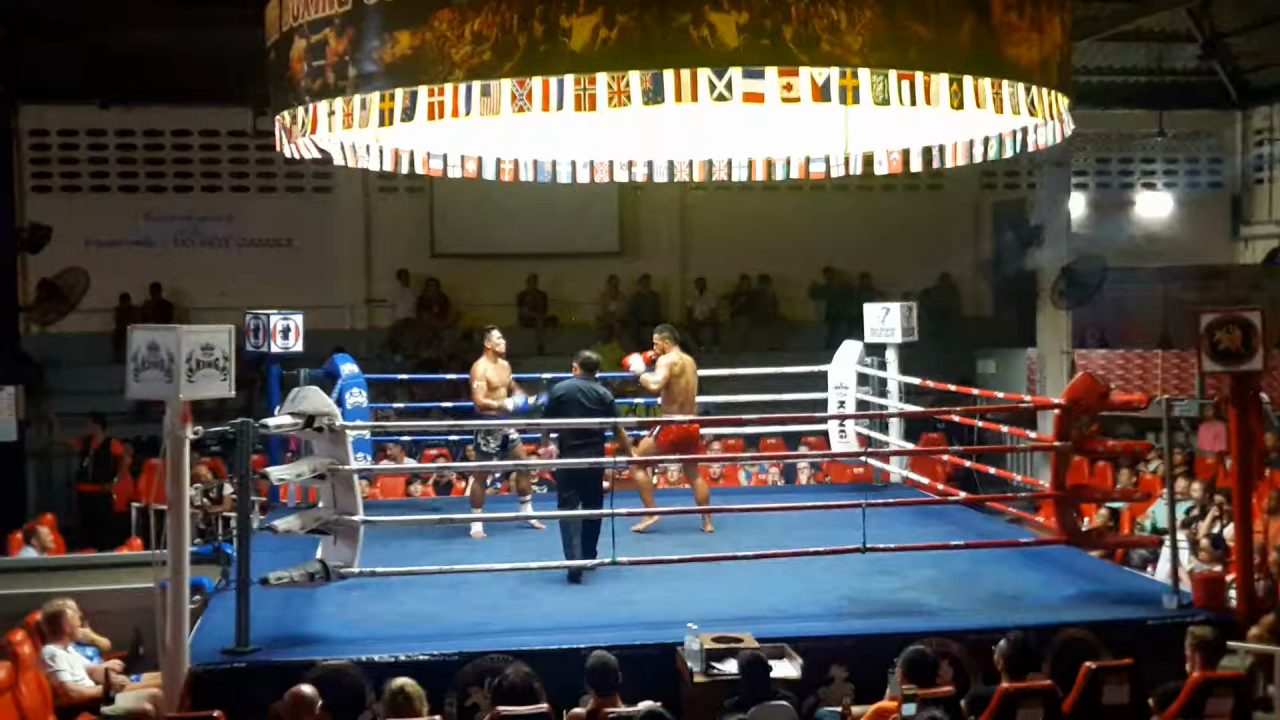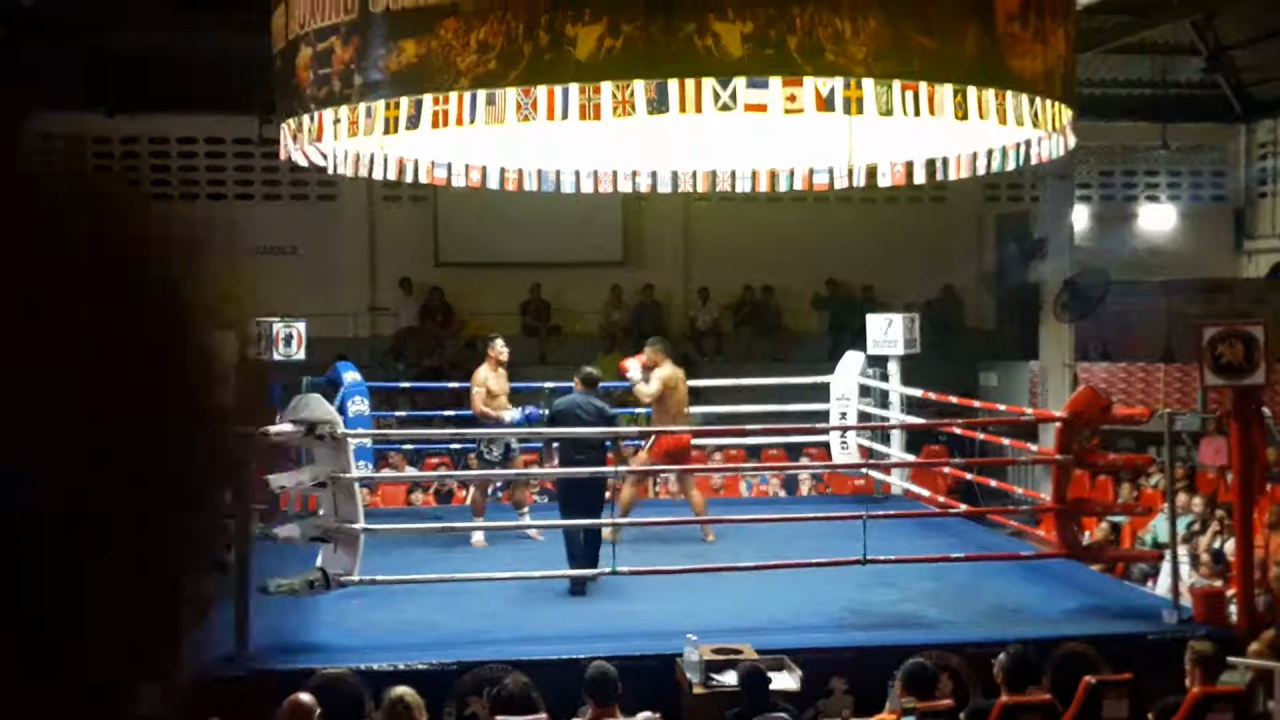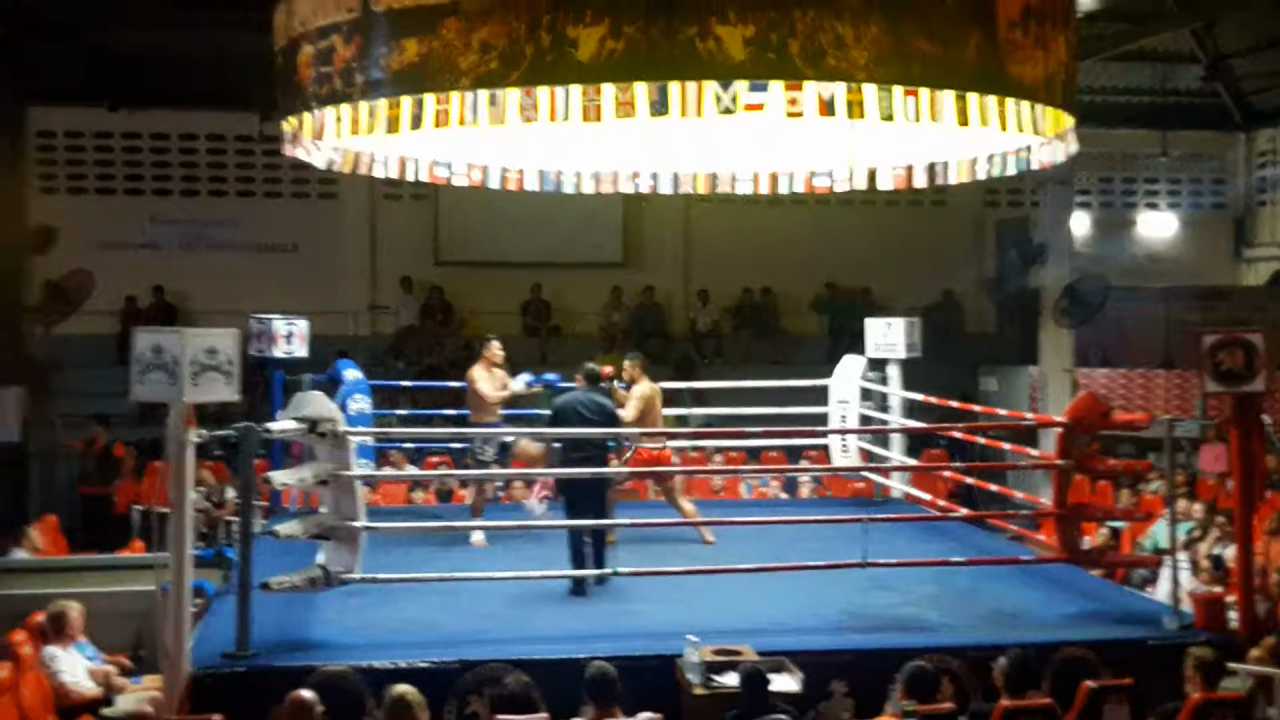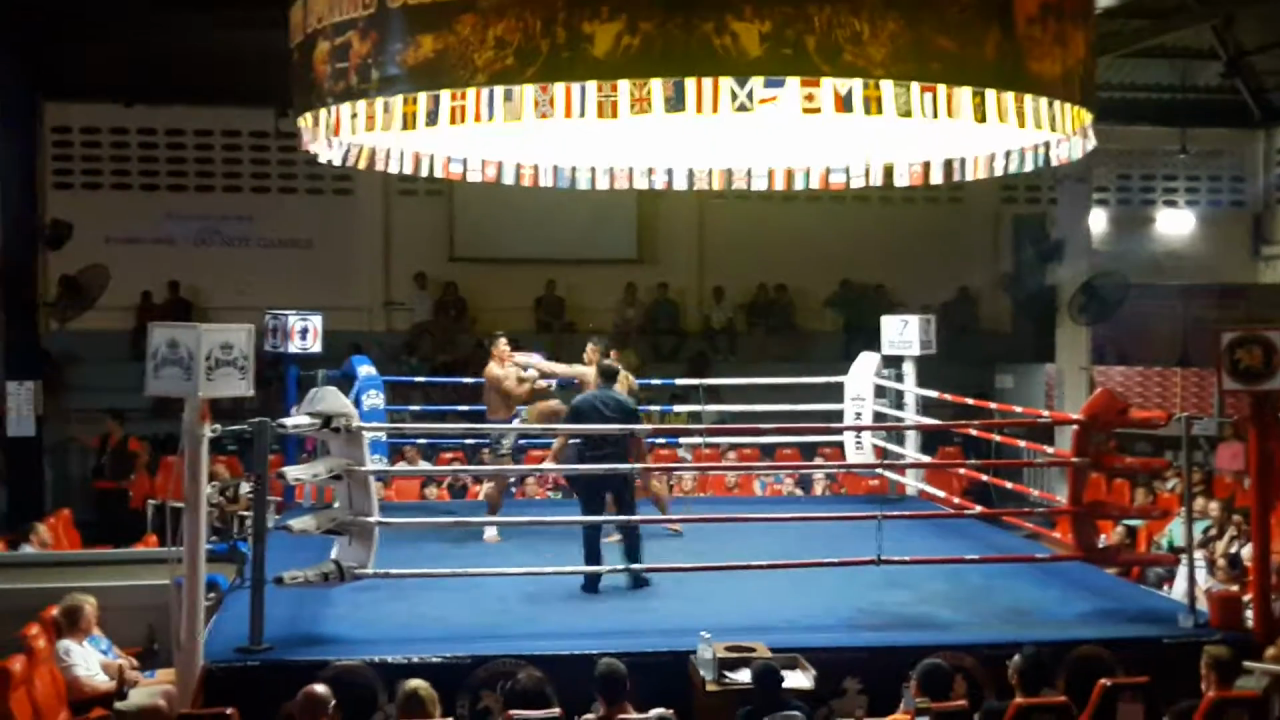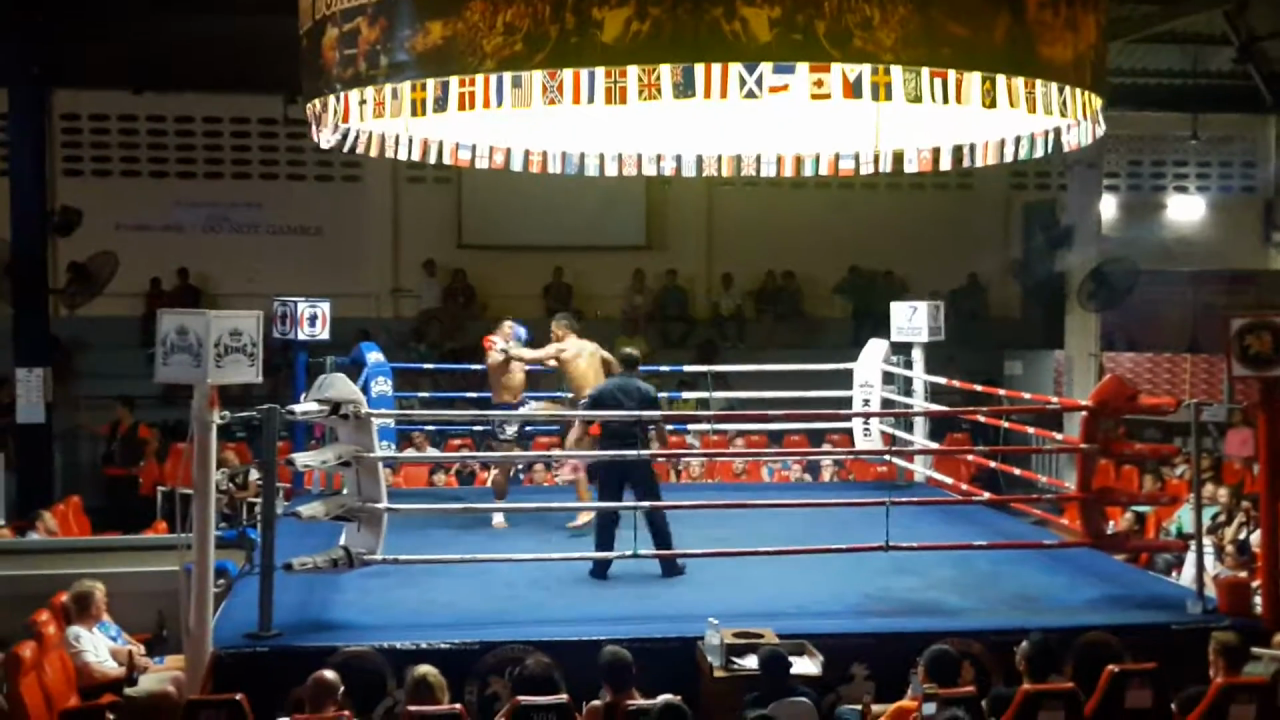
dt=0.2s
person 1, frame 1
left shoulder: (560, 389)
right shoulder: (604, 394)
right elbow: (618, 429)
left wrist: (546, 445)
right wrist: (629, 454)
left hip: (568, 457)
right hip: (594, 458)
left knee: (568, 507)
right knee: (593, 508)
left ankle: (574, 559)
right ankle: (588, 558)
person 1, frame 2
left shoulder: (560, 405)
right shoulder: (605, 410)
left elbow: (547, 439)
left wrist: (550, 460)
right hip: (596, 472)
left knee: (572, 523)
right knee: (593, 521)
left ankle: (578, 576)
right ankle: (590, 569)
person 1, frame 3
left shoulder: (561, 403)
right shoulder: (607, 406)
left hip: (571, 470)
right hip: (598, 470)
left knee: (577, 523)
right knee: (599, 520)
left ankle: (579, 580)
right ankle: (599, 571)
person 1, frame 4
left shoulder: (580, 402)
right shoulder: (627, 403)
left elbow: (564, 437)
right elbow: (637, 439)
left wrist: (550, 462)
right wrist: (641, 462)
left knee: (591, 523)
right knee: (628, 519)
left ankle: (592, 578)
right ankle: (636, 573)
person 1, frame 5
left shoulder: (600, 391)
right shoulder: (648, 391)
left elbow: (582, 424)
right elbow: (659, 427)
right wrist: (665, 450)
left hip: (609, 459)
right hip: (639, 458)
left knee: (607, 511)
right knee: (653, 509)
left ankle: (600, 566)
right ankle: (668, 563)
person 2, frame 1
left shoulder: (504, 365)
right shoulder: (480, 368)
right elbow: (479, 402)
left wrist: (531, 400)
right wrist: (507, 405)
right hip: (488, 425)
left knee: (523, 467)
right knee: (481, 476)
left ankle: (527, 513)
right ankle: (476, 524)
person 2, frame 2
left shoulder: (503, 373)
right shoulder: (481, 375)
right elbow: (477, 409)
left wrist: (520, 413)
right wrist: (503, 416)
right hip: (490, 433)
left knee: (520, 480)
right knee: (482, 484)
left ankle: (526, 524)
right ankle: (477, 532)
person 2, frame 3
left shoulder: (499, 373)
right shoulder: (475, 374)
left elbow: (516, 387)
right elbow: (491, 399)
left wrist: (535, 386)
right wrist: (515, 389)
left hip: (498, 427)
right hip: (482, 431)
right knee: (481, 485)
right ankle: (477, 531)
person 2, frame 4
left shoulder: (510, 367)
right shoulder: (494, 372)
left elbow: (529, 381)
right elbow: (521, 395)
right wrist: (533, 377)
left hip: (514, 419)
right hip: (501, 427)
right knee: (500, 481)
right ankle: (490, 528)
person 2, frame 5
left shoulder: (514, 352)
right shoulder: (495, 351)
right elbow: (495, 364)
left hip: (521, 406)
right hip: (505, 412)
right knee: (504, 466)
right ankle: (497, 513)
person 3, frame 1
left shoulder: (667, 359)
right shoulder: (690, 361)
left elbow: (655, 386)
left wrist: (640, 371)
right wrist: (654, 365)
left hip: (671, 425)
right hip: (691, 425)
left knee: (637, 463)
right knee: (694, 475)
left ankle: (650, 514)
right ankle: (707, 522)
person 3, frame 2
left shoulder: (660, 373)
right shoulder: (679, 373)
left elbow: (647, 397)
left wrist: (635, 380)
right wrist: (643, 376)
left hip: (664, 437)
right hip: (682, 436)
left knee: (631, 480)
right knee: (689, 487)
left ankle: (613, 531)
right ankle: (707, 531)
person 3, frame 3
left shoulder: (640, 390)
right shoulder: (652, 388)
left elbow: (628, 417)
right elbow: (627, 401)
right wrist: (613, 387)
left hip: (644, 453)
right hip: (660, 452)
right knee: (677, 498)
right ankle: (706, 533)
person 3, frame 4
left shoulder: (587, 372)
right shoulder: (621, 373)
left elbow: (552, 369)
right elbow: (635, 391)
left wrist: (524, 360)
right knee: (650, 479)
right ankle: (669, 520)
person 3, frame 5
left shoulder: (562, 348)
right shoulder: (592, 346)
left elbow: (530, 356)
right elbow: (615, 368)
left wrist: (506, 349)
left knee: (573, 453)
left ankle: (586, 510)
